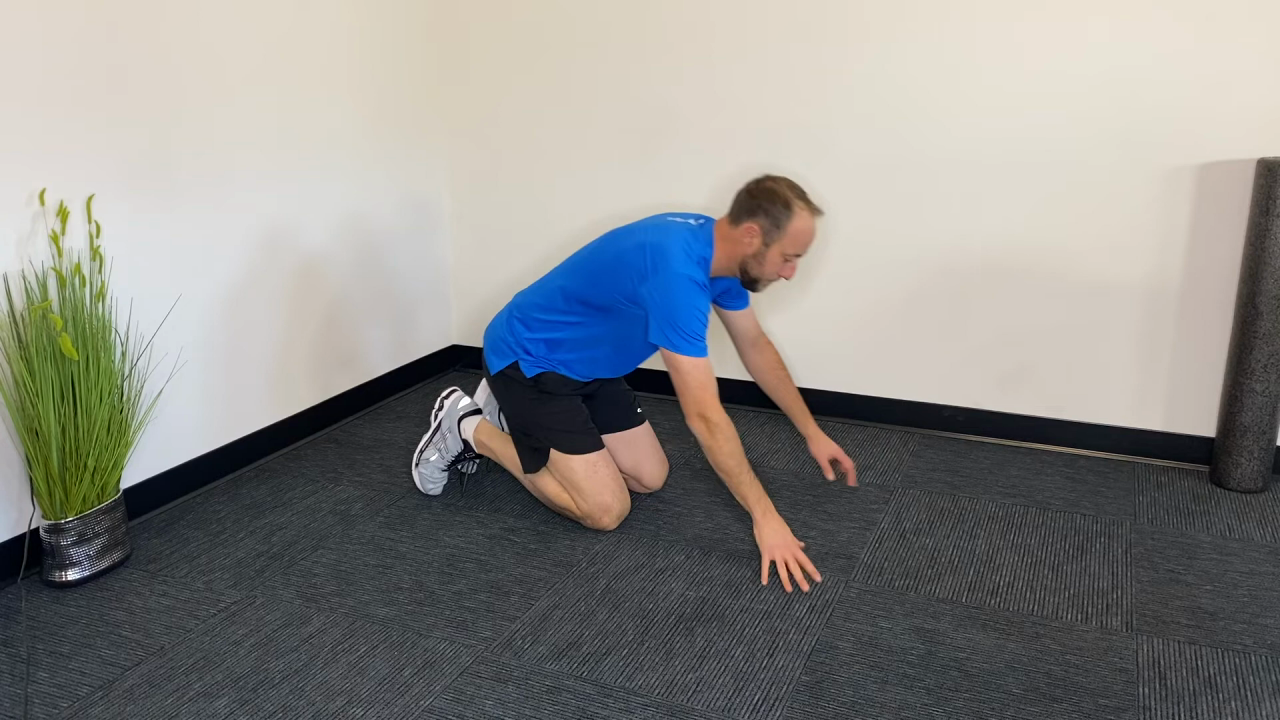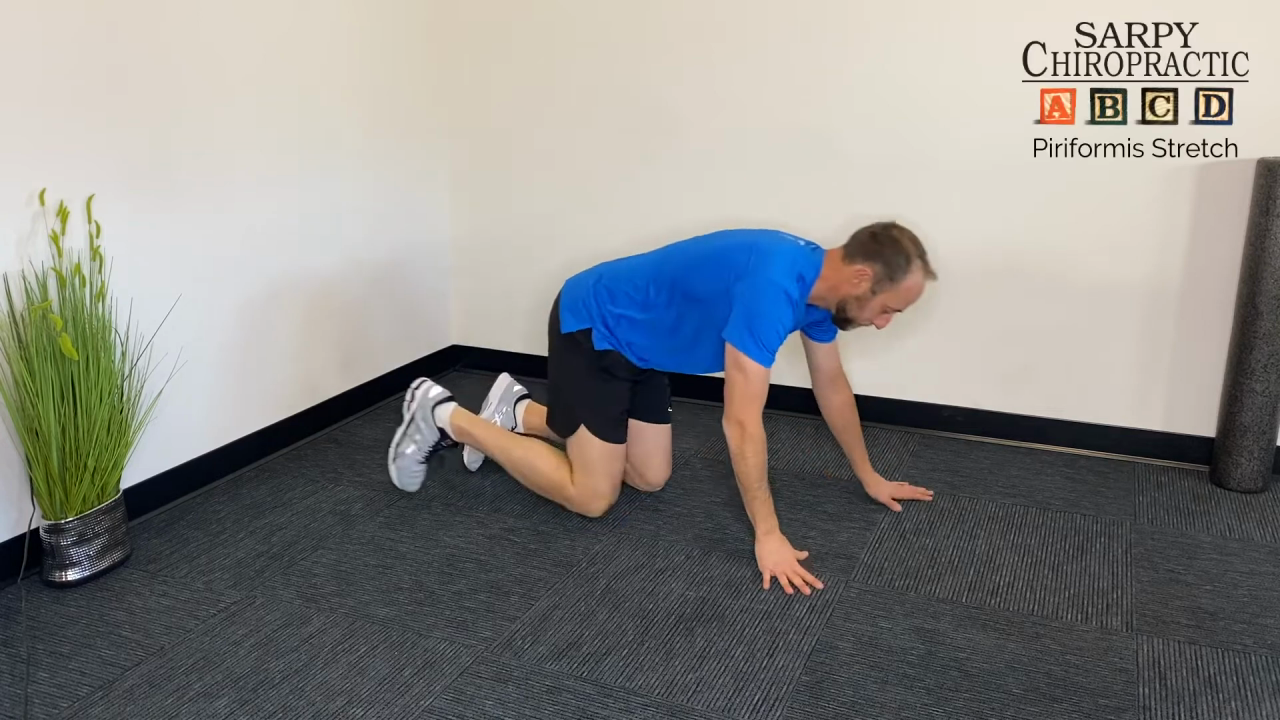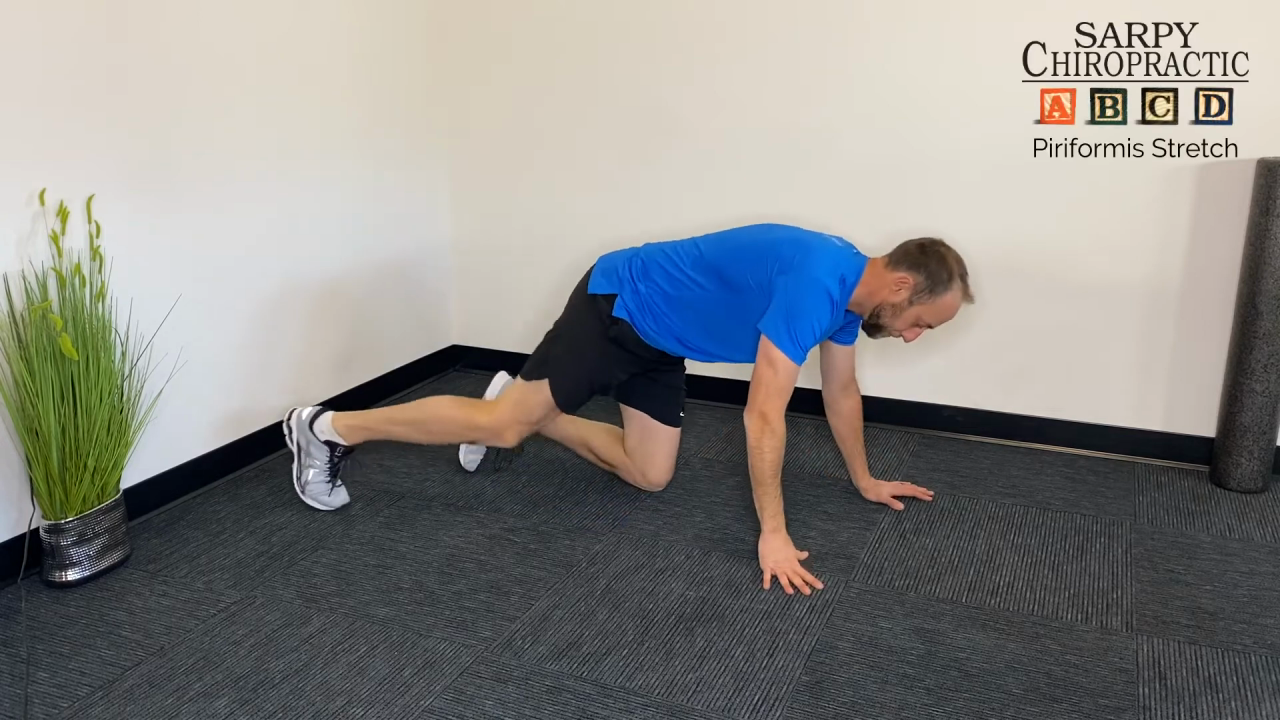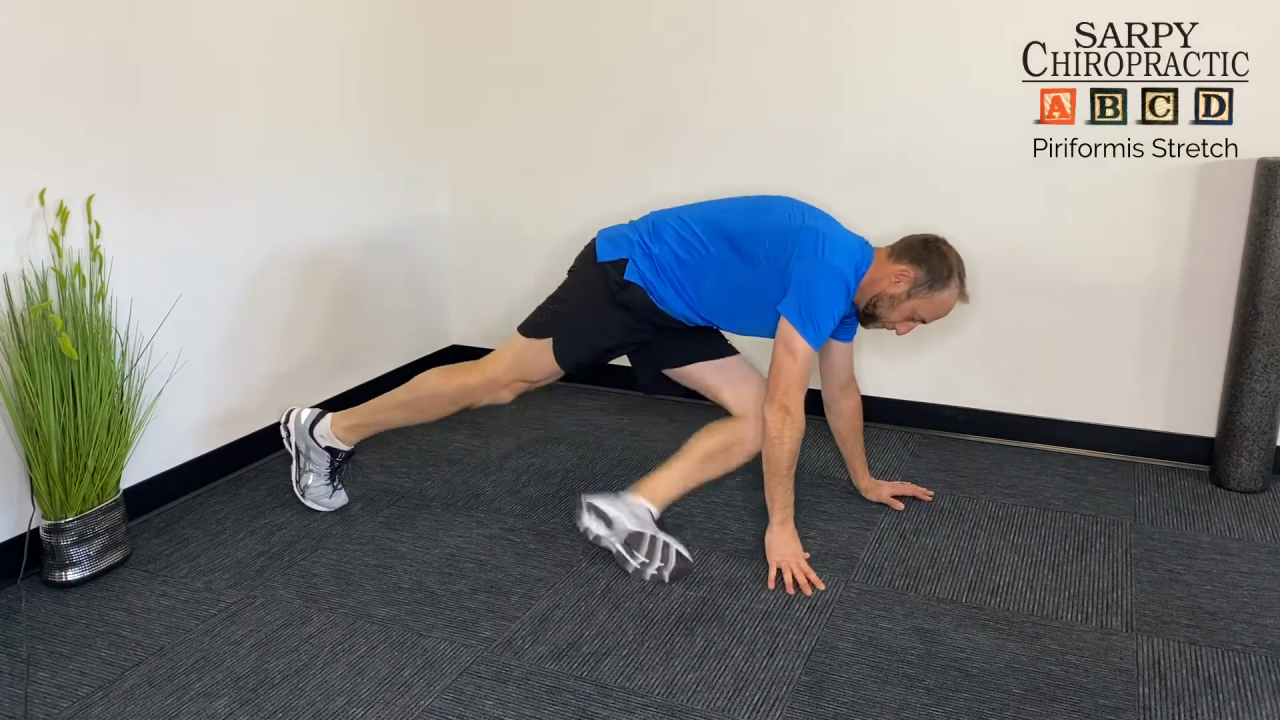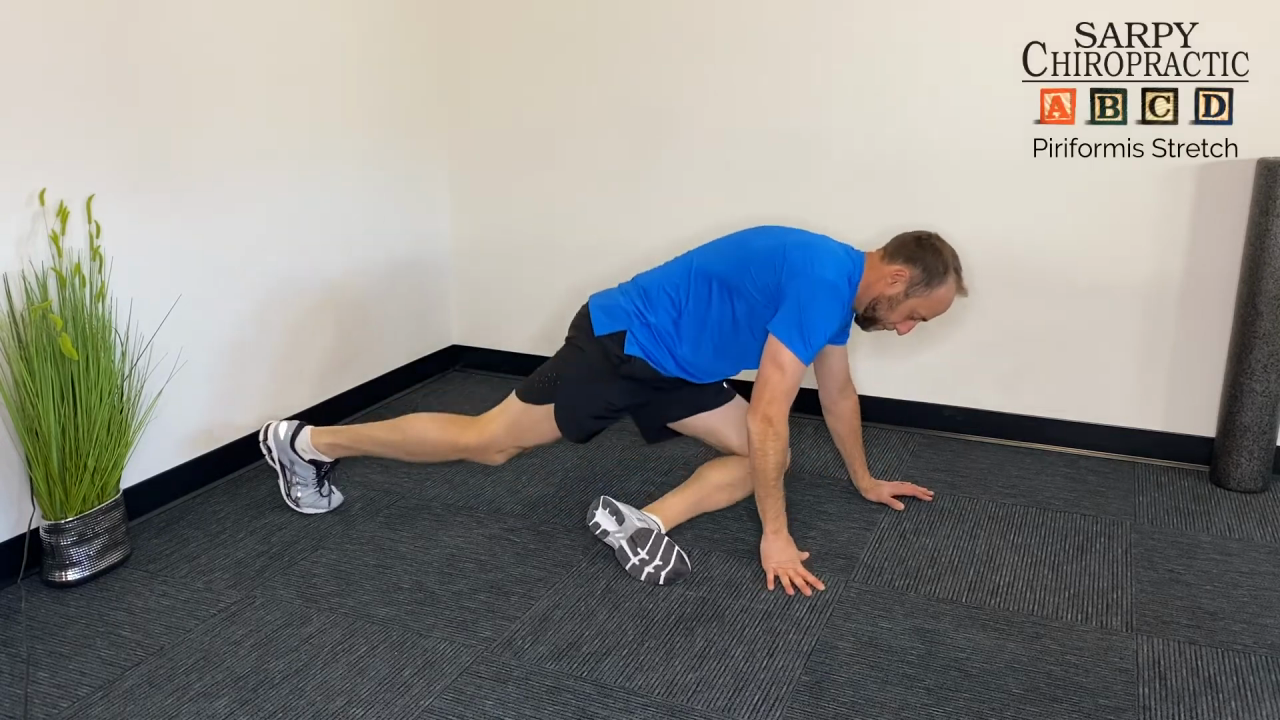
dt=0.5s
person 1, frame 1
left shoulder: (717, 248)
right shoulder: (676, 271)
left elbow: (755, 346)
right elbow: (704, 416)
left wrist: (812, 433)
right wrist: (766, 518)
left hip: (585, 361)
right hip: (528, 360)
left knee: (649, 477)
right knee: (605, 510)
left ankle: (508, 413)
right ankle: (471, 429)
person 1, frame 2
left shoulder: (822, 284)
right shoulder: (773, 283)
left elbow: (832, 386)
right elbow: (742, 424)
left wrist: (869, 477)
right wrist: (768, 537)
left hip: (633, 340)
right hip: (591, 328)
left knee: (650, 477)
right knee: (592, 497)
left ankle: (521, 411)
right ankle: (448, 418)
person 1, frame 3
left shoulder: (848, 290)
right shoulder: (817, 284)
left elbow: (842, 391)
right elbow: (764, 418)
left wrist: (864, 480)
right wrist: (773, 534)
left hip: (656, 333)
right hip: (617, 306)
left knee: (650, 473)
right knee: (502, 425)
left ankle: (529, 411)
right ankle: (326, 429)
person 1, frame 4
left shoulder: (851, 279)
right shoulder: (832, 269)
left elbow: (840, 388)
right elbow: (787, 408)
left wrist: (864, 480)
right wrist: (781, 531)
left hip: (666, 306)
right hip: (627, 275)
left knee: (753, 419)
right knee: (498, 381)
left ankle: (630, 510)
right ankle: (327, 433)
person 1, frame 5
left shoulder: (840, 284)
right shoulder: (824, 282)
left elbow: (838, 392)
right elbow: (767, 417)
left wrist: (865, 480)
right wrist: (775, 535)
left hip: (668, 362)
right hip: (621, 340)
left knee: (769, 461)
right knee: (488, 441)
left ankle: (642, 523)
right ankle: (306, 443)
